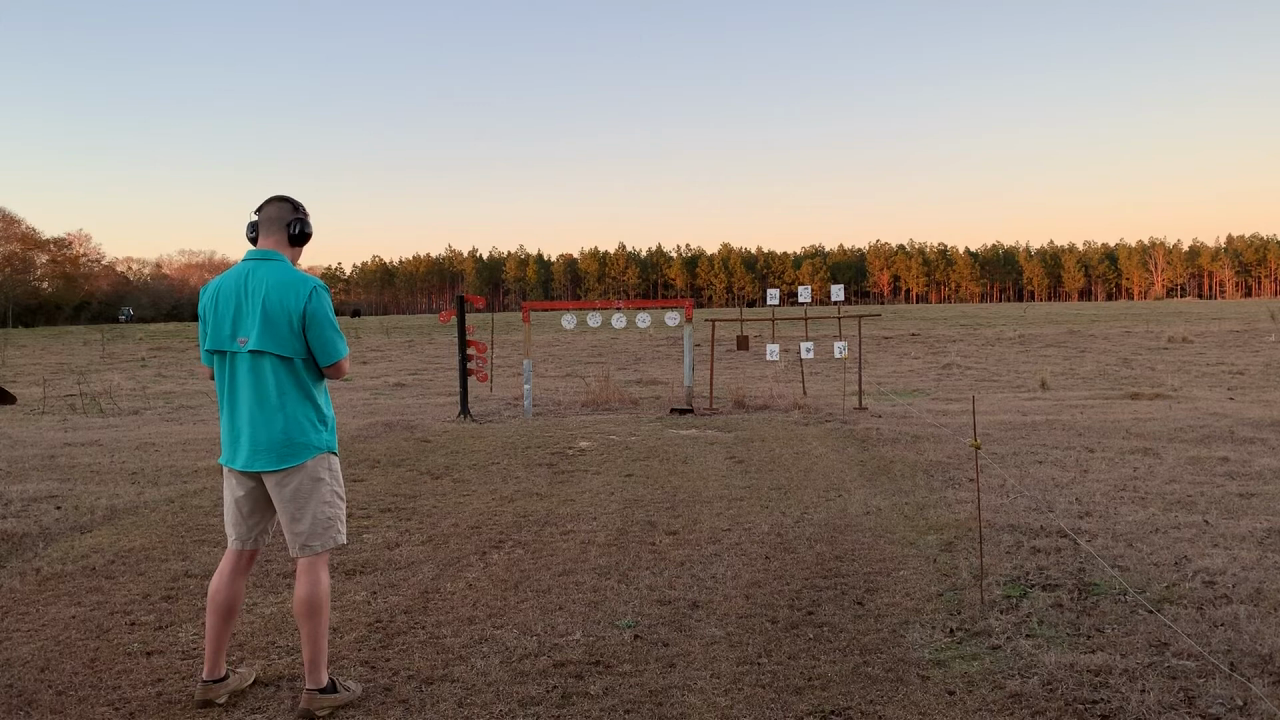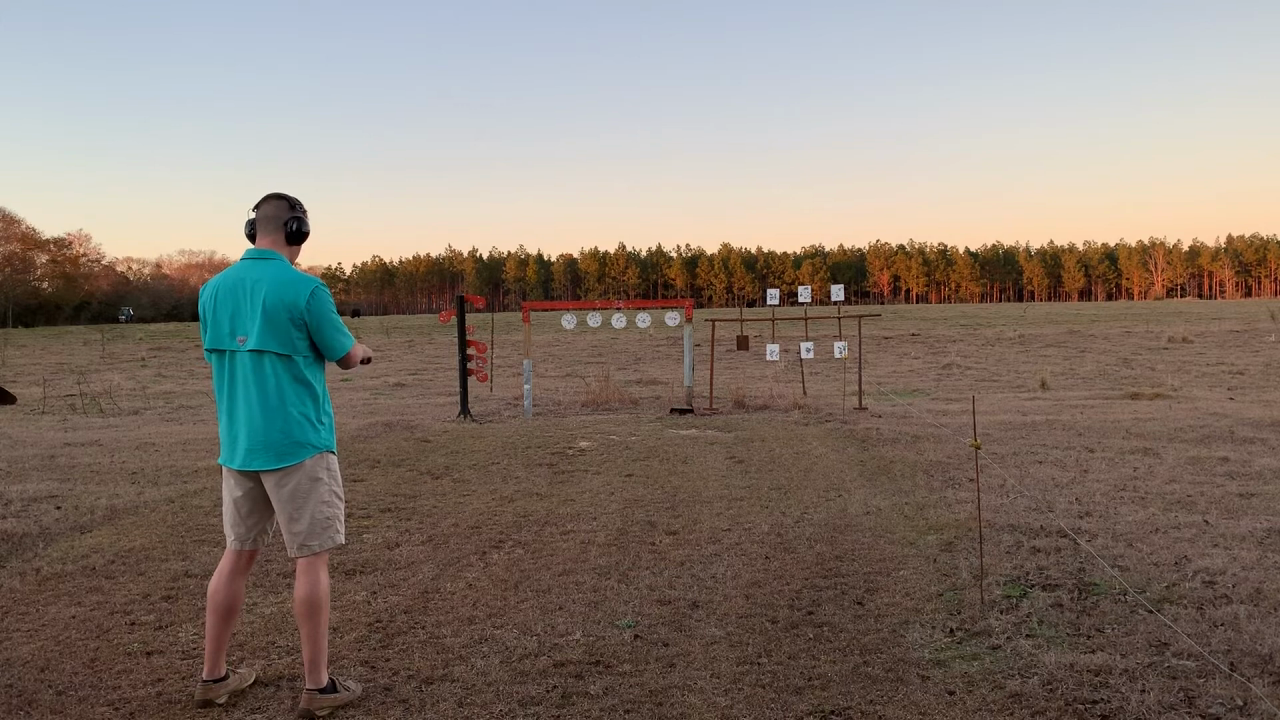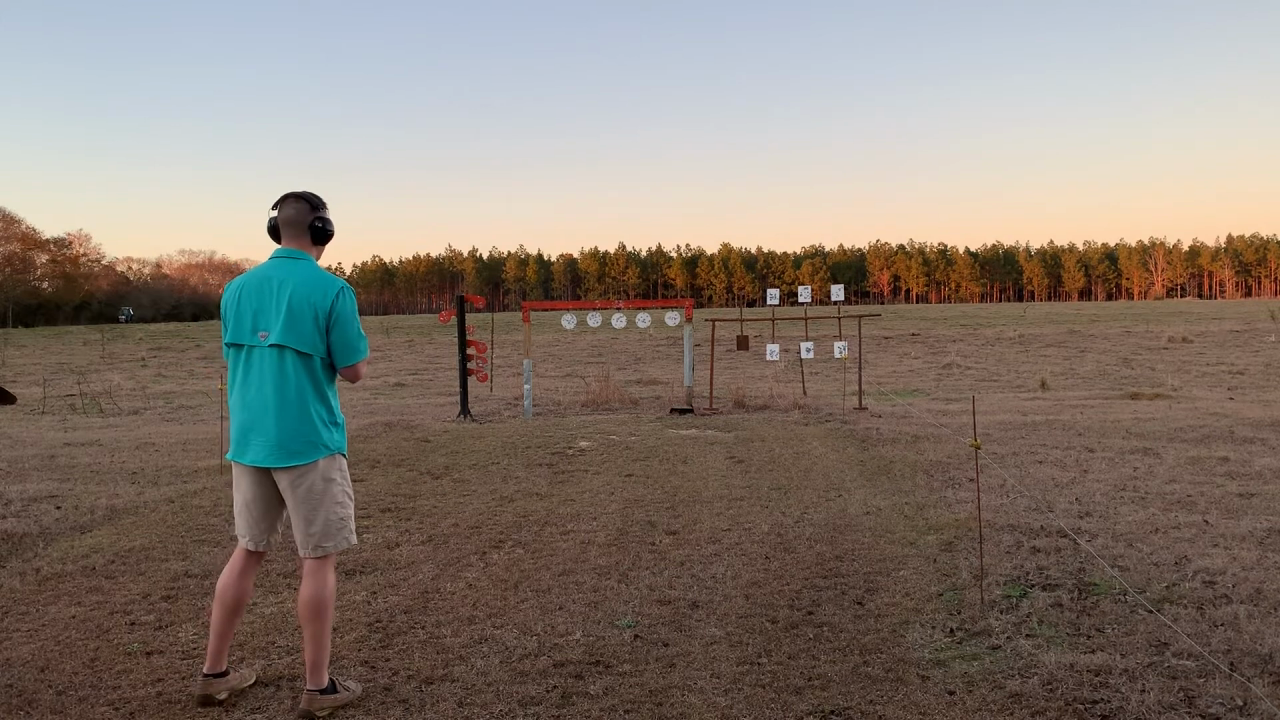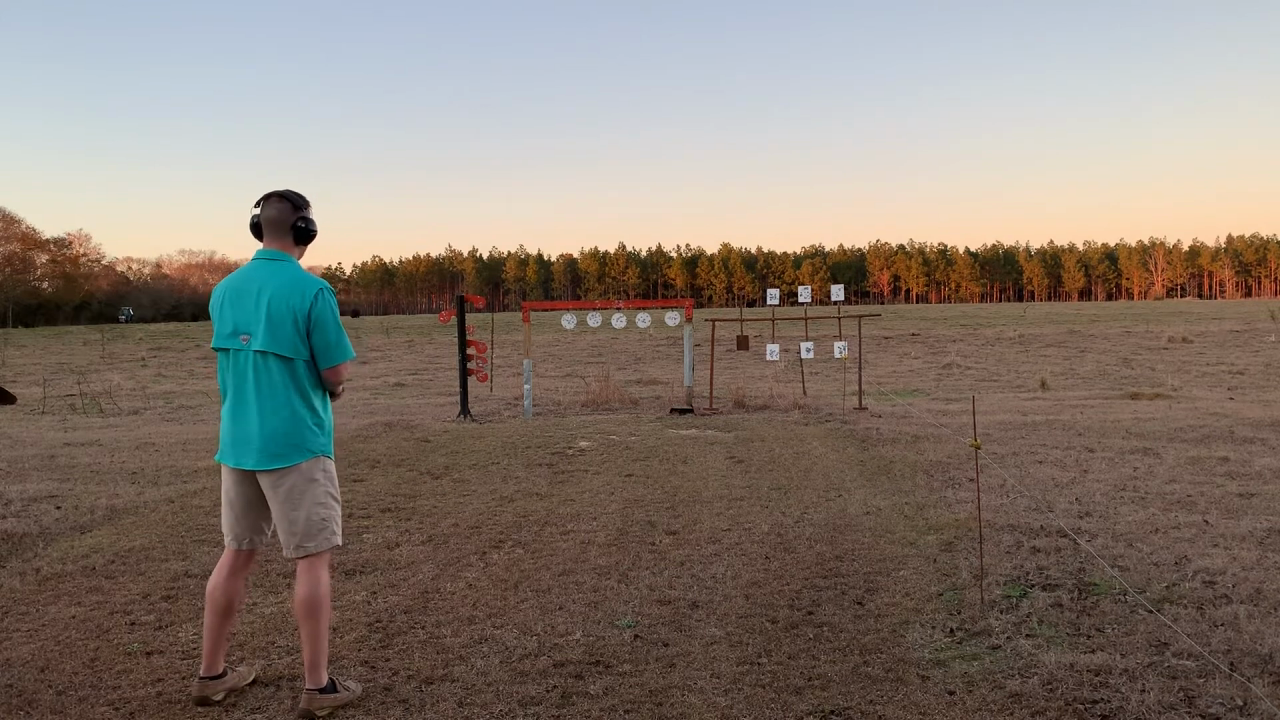
dt=0.5s
person 1, frame 1
left shoulder: (214, 290)
right shoulder: (305, 289)
left elbow: (212, 367)
right elbow: (337, 368)
right wrist: (325, 352)
left hip: (240, 446)
right hip: (300, 445)
left knee: (238, 553)
right knee: (312, 558)
left ankle: (213, 676)
person 1, frame 2
left shoulder: (213, 289)
right shoulder: (304, 288)
right elbow: (346, 358)
right wrist: (362, 350)
left hip: (239, 445)
right hip: (297, 444)
left knee: (238, 553)
right knee: (311, 558)
left ankle: (213, 676)
person 1, frame 3
left shoulder: (238, 288)
right shoulder: (331, 289)
left elbow: (237, 357)
right elbow: (354, 371)
right wrist: (344, 346)
left hip: (249, 442)
right hip: (310, 443)
left knee: (248, 551)
right knee: (318, 560)
left ankle: (214, 672)
person 1, frame 4
left shoulder: (225, 290)
right shoulder: (311, 290)
right elbow: (337, 375)
right wrist: (329, 383)
left hip: (238, 444)
right hip: (296, 445)
left knee: (236, 554)
right knee: (311, 560)
left ankle: (211, 674)
